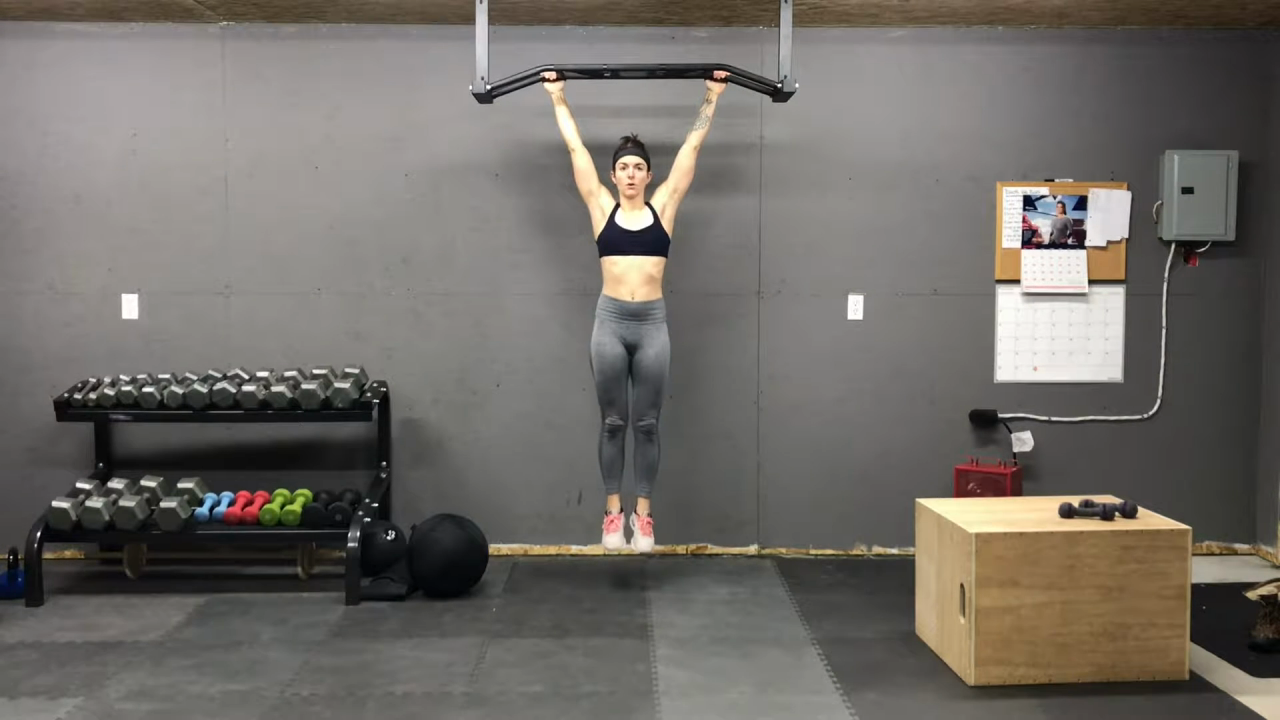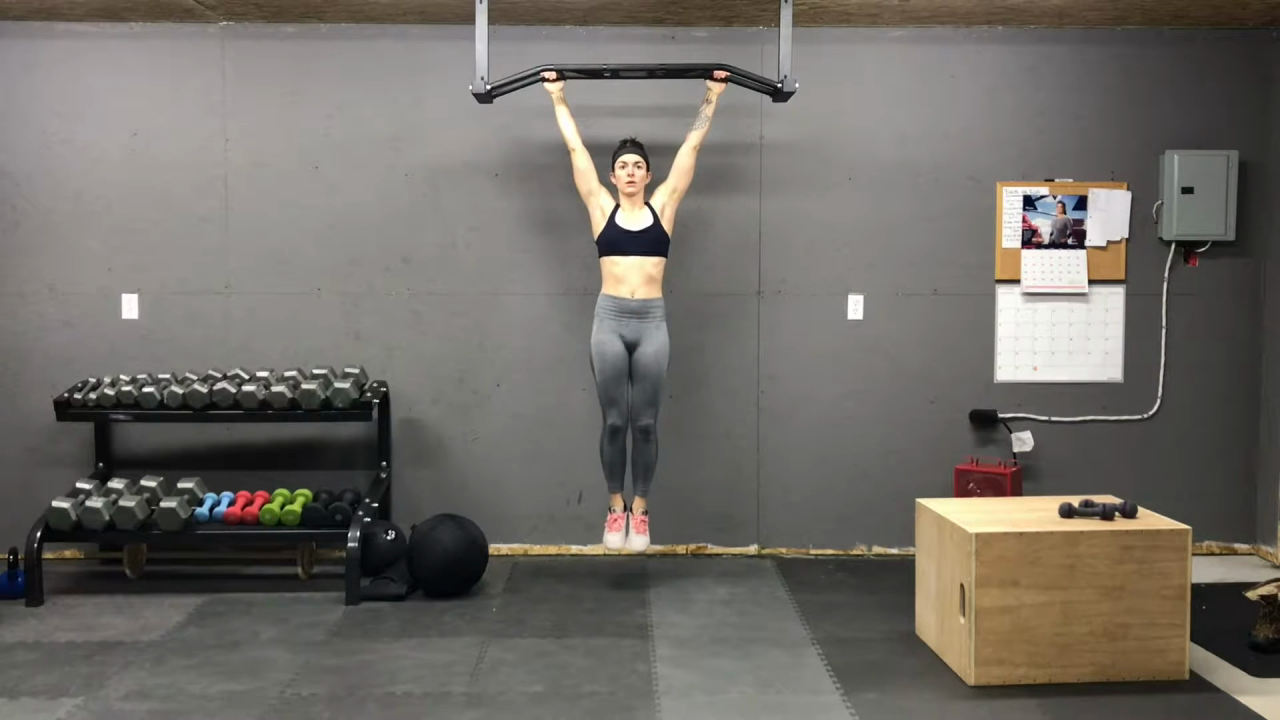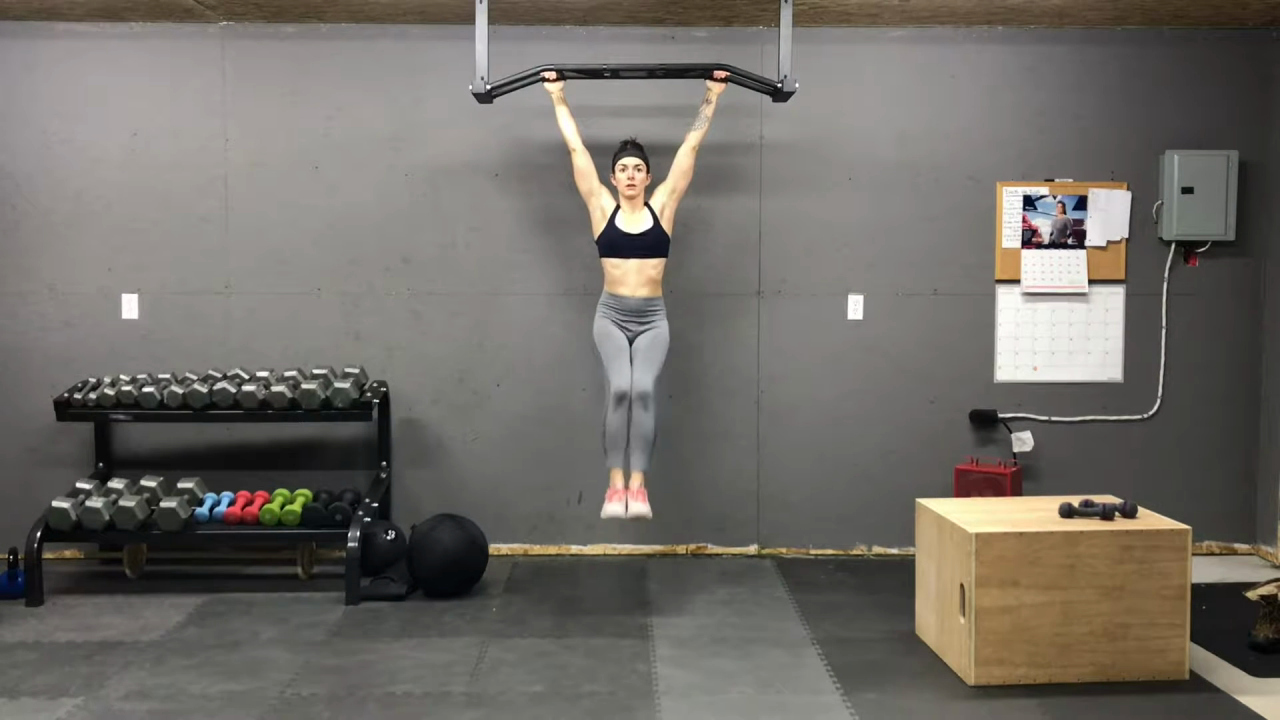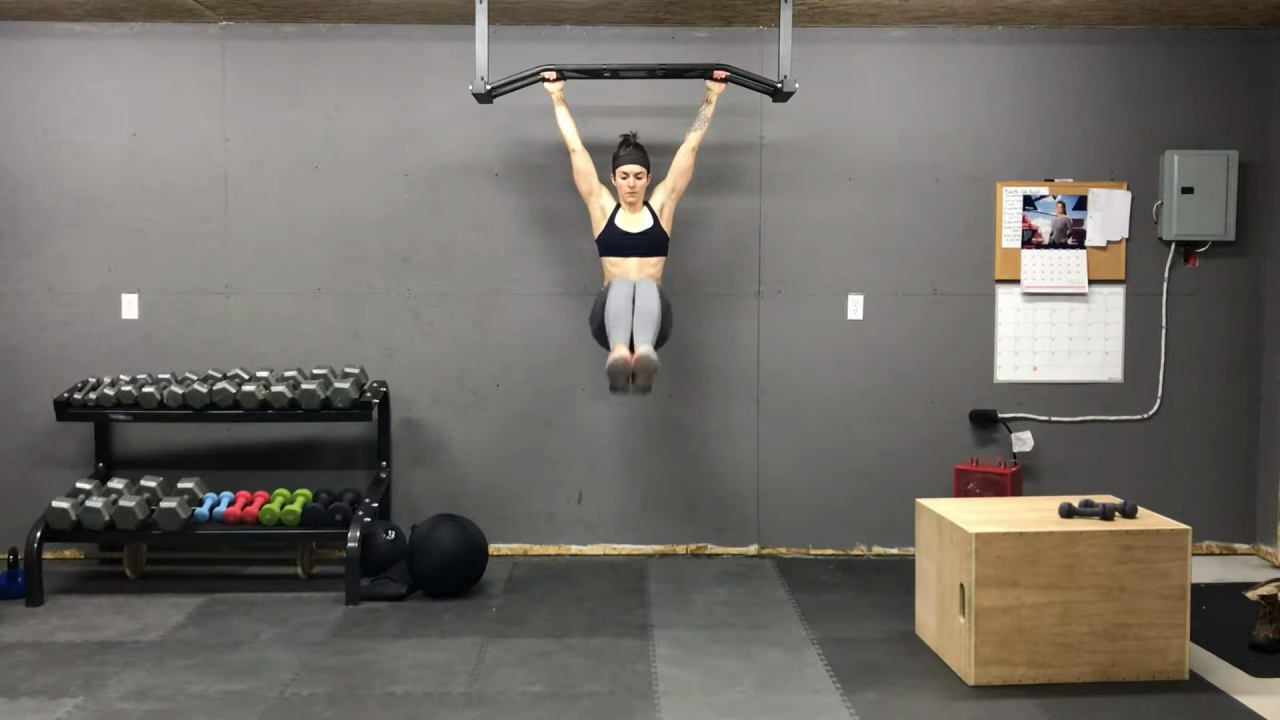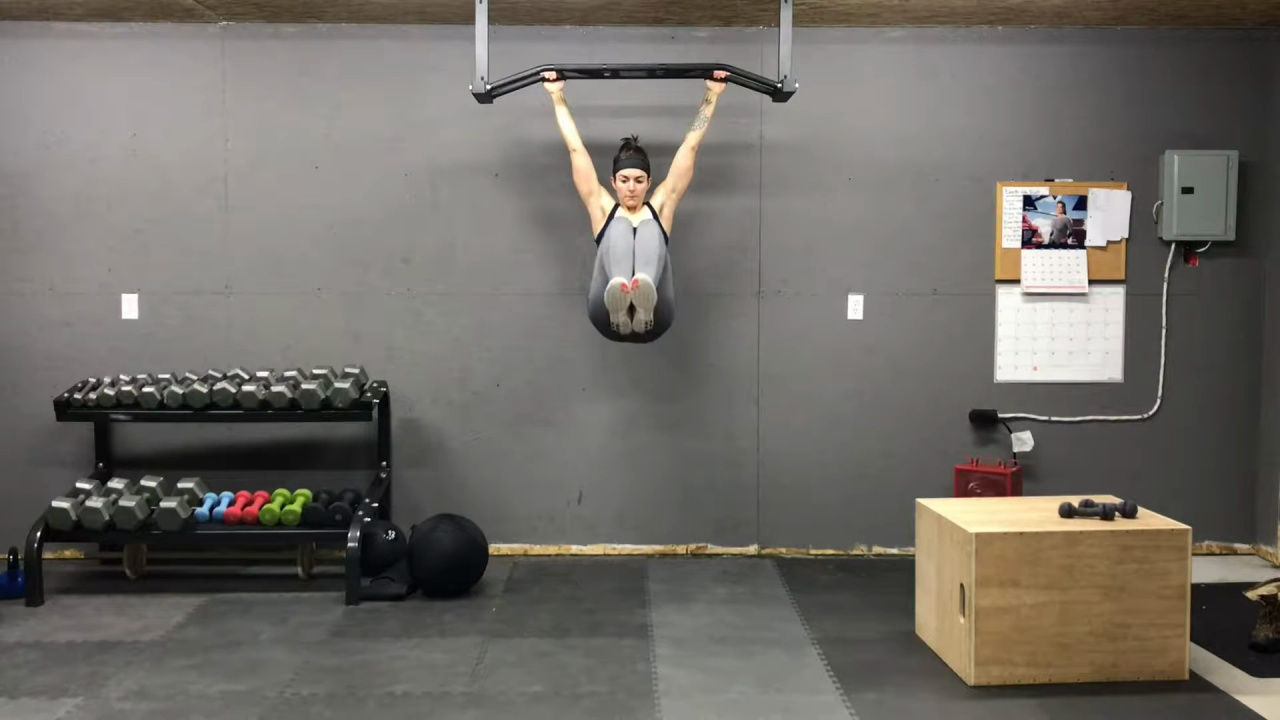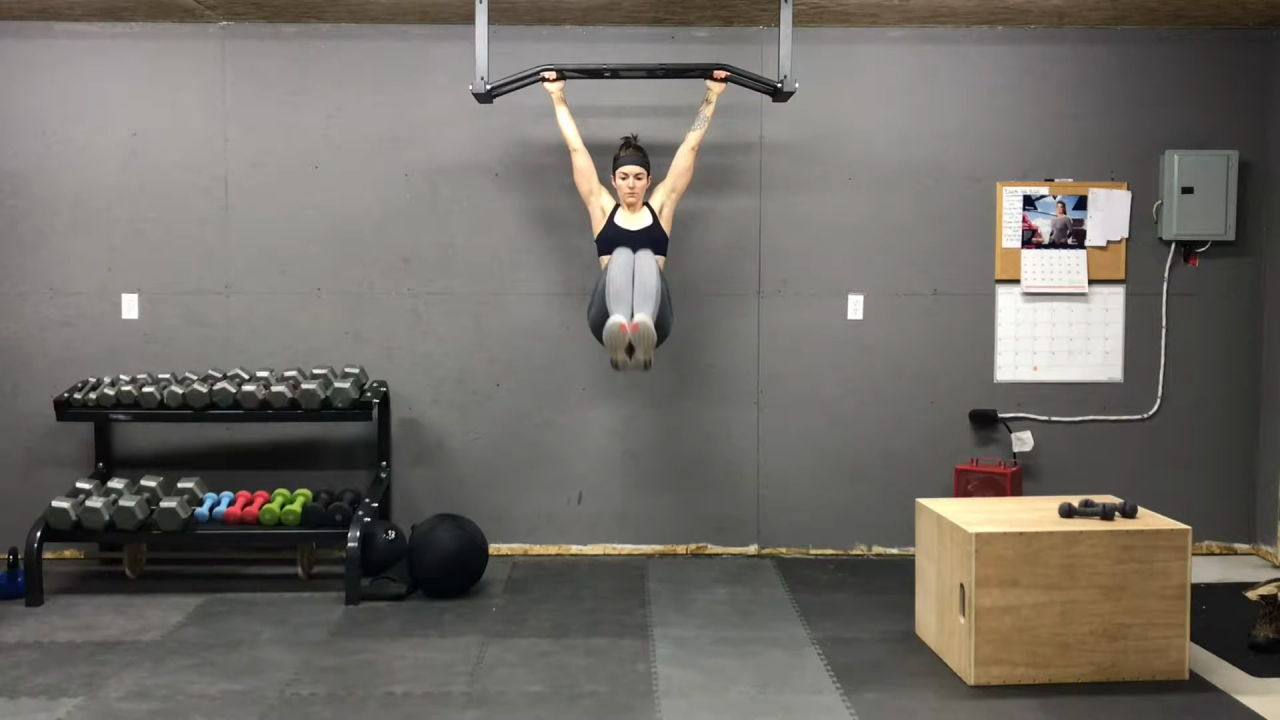
dt=0.4s
person 1, frame 1
left shoulder: (663, 206)
right shoulder: (602, 208)
left elbow: (692, 146)
right elbow: (575, 147)
left wrist: (712, 96)
right wrist: (557, 97)
left hip: (652, 324)
right hip: (610, 322)
left knee: (646, 424)
right knee: (613, 422)
left ankle: (643, 512)
right ankle: (613, 511)
person 1, frame 2
left shoulder: (662, 206)
right shoulder: (601, 207)
left elbow: (691, 147)
right elbow: (575, 148)
left wrist: (712, 97)
right wrist: (558, 97)
left hip: (651, 322)
right hip: (609, 320)
left knee: (644, 423)
right knee: (614, 422)
left ankle: (640, 509)
right ankle: (616, 508)
person 1, frame 3
left shoulder: (662, 205)
right shoulder: (602, 207)
left elbow: (690, 147)
right elbow: (576, 148)
left wrist: (711, 96)
right wrist: (558, 97)
left hip: (652, 322)
right hip: (611, 319)
left knee: (642, 391)
right knee: (620, 390)
left ankle: (637, 484)
right ankle: (616, 484)
person 1, frame 4
left shoulder: (661, 205)
right shoulder: (602, 206)
left elbow: (690, 146)
right elbow: (575, 148)
left wrist: (711, 96)
right wrist: (557, 97)
left hip: (650, 298)
right hip: (612, 302)
left knee: (647, 286)
right knee: (621, 283)
left ankle: (643, 356)
right ankle: (619, 356)
person 1, frame 5
left shoulder: (661, 206)
right shoulder: (602, 208)
left elbow: (690, 146)
right elbow: (576, 148)
left wrist: (711, 95)
right wrist: (558, 97)
left hip: (655, 317)
right hip: (607, 315)
left knee: (649, 228)
right knee: (619, 227)
left ankle: (644, 298)
right ankle: (619, 297)
person 1, frame 6
left shoulder: (661, 204)
right shoulder: (601, 205)
left elbow: (690, 146)
right elbow: (576, 147)
left wrist: (710, 96)
right wrist: (558, 96)
left hip: (653, 314)
right hip: (608, 314)
left knee: (644, 263)
right knee: (621, 258)
left ankle: (642, 331)
right ankle: (618, 329)
